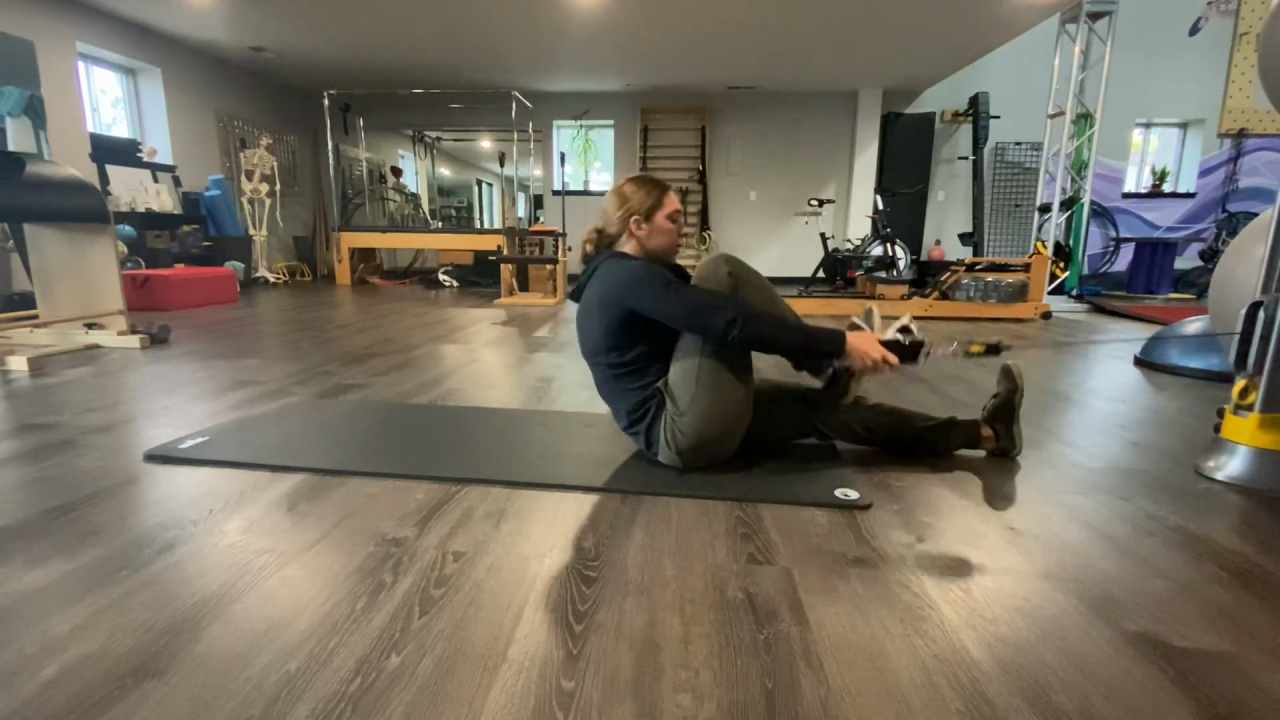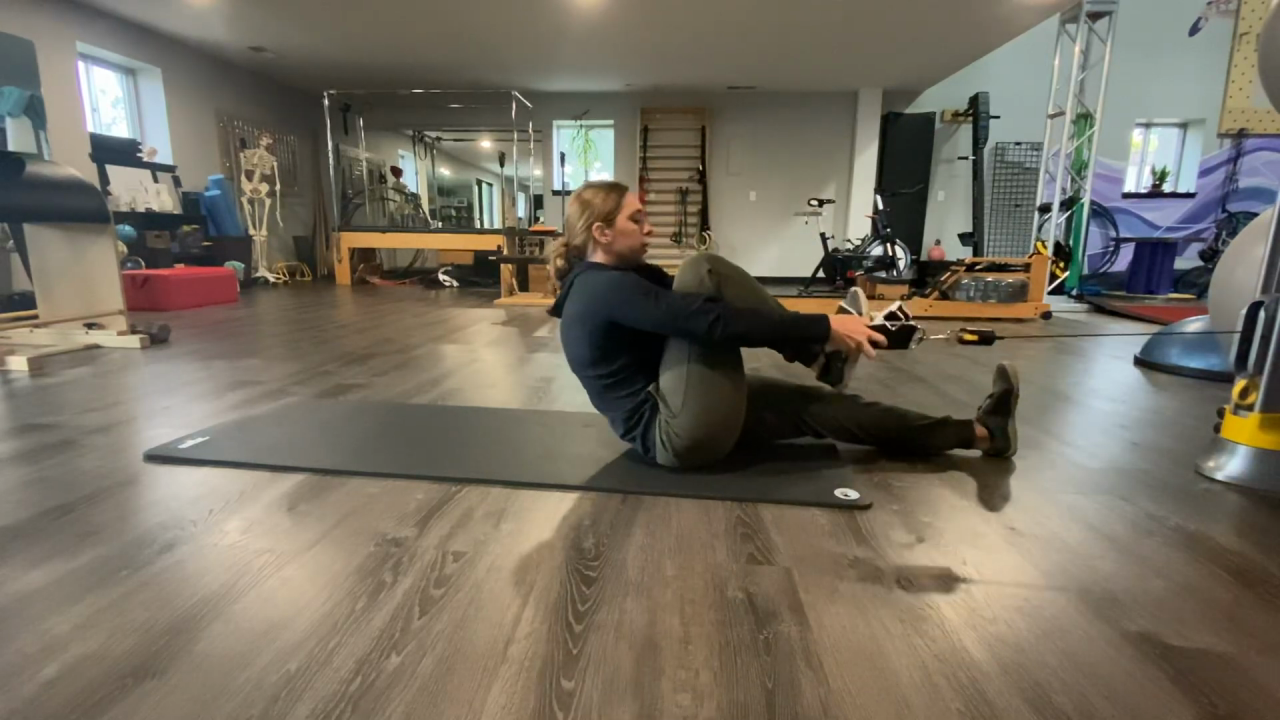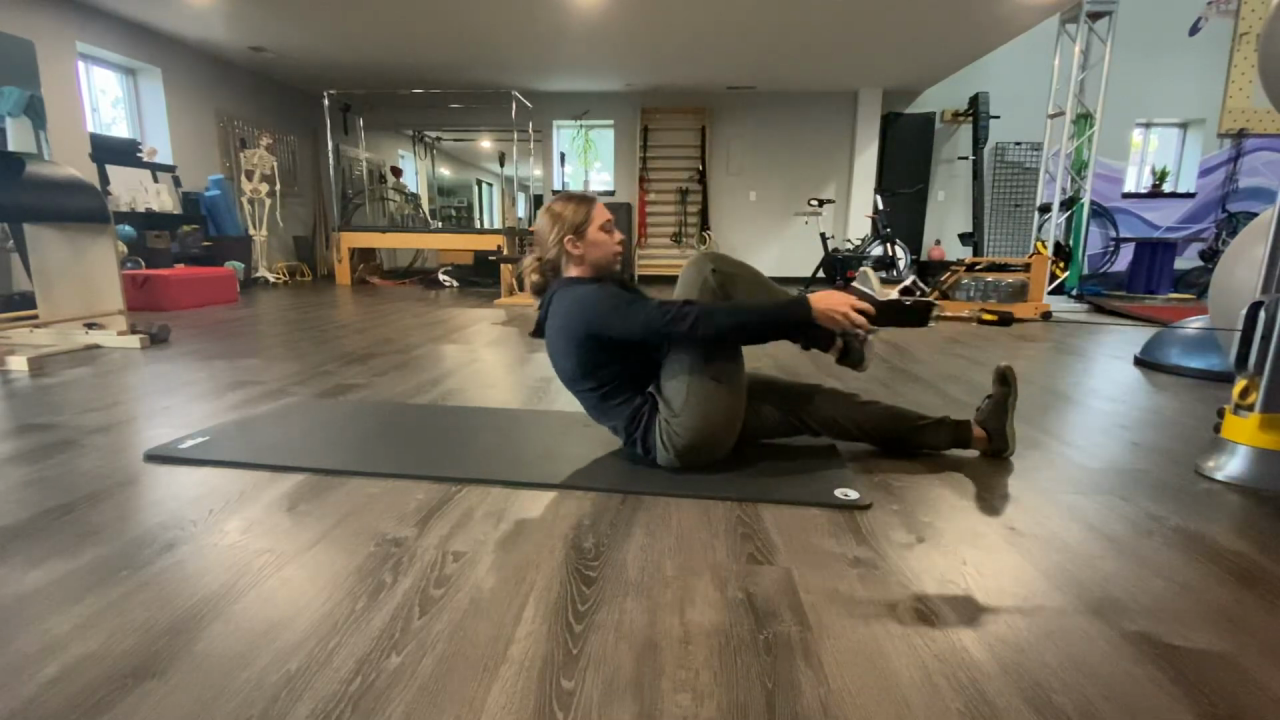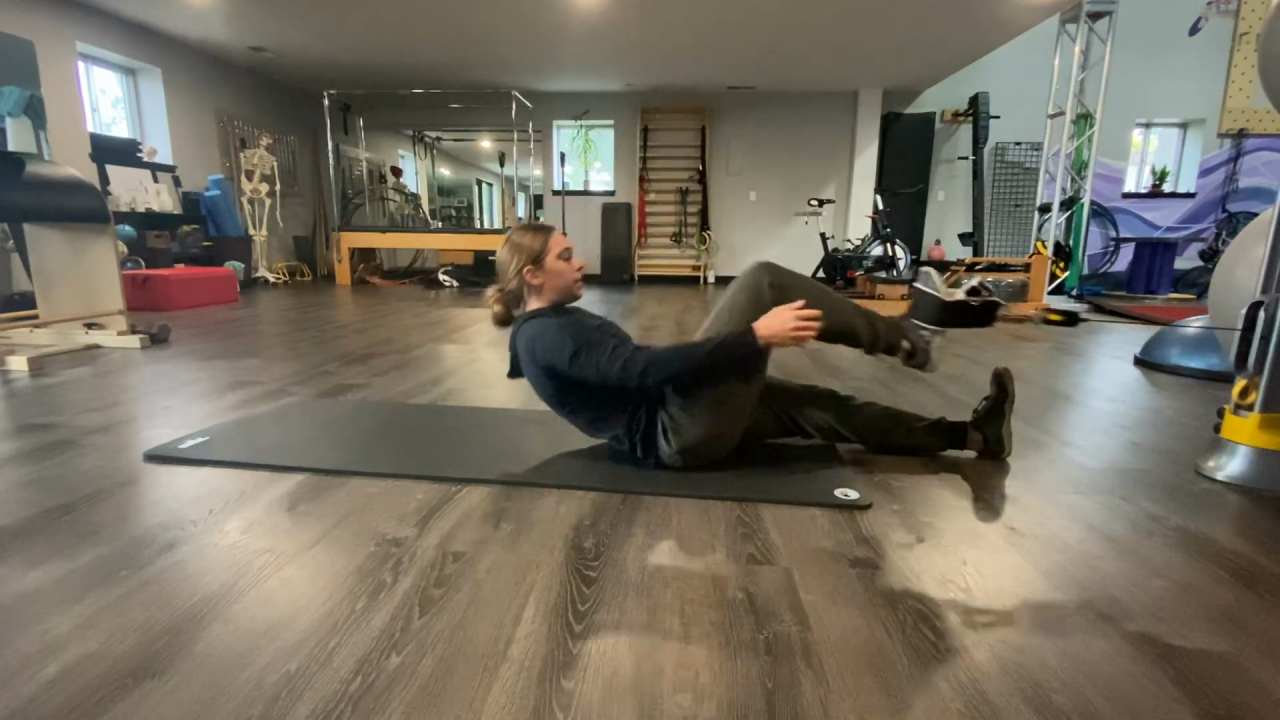
dt=0.3s
person 1, frame 1
left shoulder: (629, 273)
right shoulder: (631, 279)
left elbow: (710, 312)
right elbow: (732, 322)
right wrist: (840, 342)
left hip: (683, 420)
right hip: (684, 436)
left knee: (823, 405)
right knee: (722, 272)
left ankle: (984, 433)
right ankle: (831, 363)
person 1, frame 2
left shoulder: (615, 278)
right shoulder: (608, 290)
left elbow: (691, 311)
right elbow: (713, 321)
right wrist: (822, 329)
left hip: (679, 420)
right hip: (680, 435)
left knee: (816, 404)
right knee: (703, 272)
left ankle: (976, 433)
right ankle: (817, 357)
person 1, frame 3
left shoulder: (587, 295)
right shoulder: (585, 303)
left elbow: (668, 333)
right elbow: (695, 322)
left wrist: (776, 322)
right wrist: (805, 310)
left hip: (680, 417)
right hip: (682, 437)
left knee: (814, 402)
right knee: (706, 272)
left ankle: (975, 433)
right ankle: (836, 341)
person 1, frame 4
left shoulder: (554, 323)
right shoulder: (548, 336)
right elbow: (645, 370)
left wrist: (738, 342)
right wrist: (752, 337)
left hip: (672, 422)
right hip: (683, 436)
left knee: (812, 405)
right knee: (763, 281)
left ankle: (970, 435)
right ankle: (901, 343)
